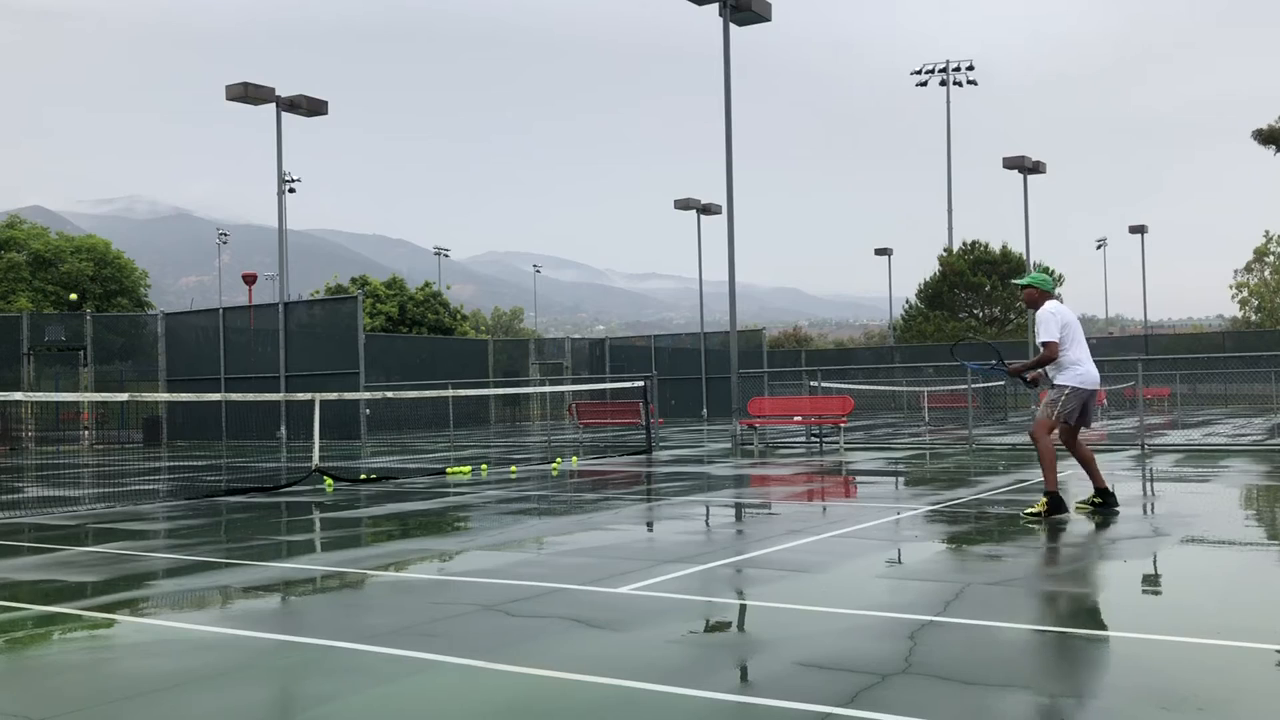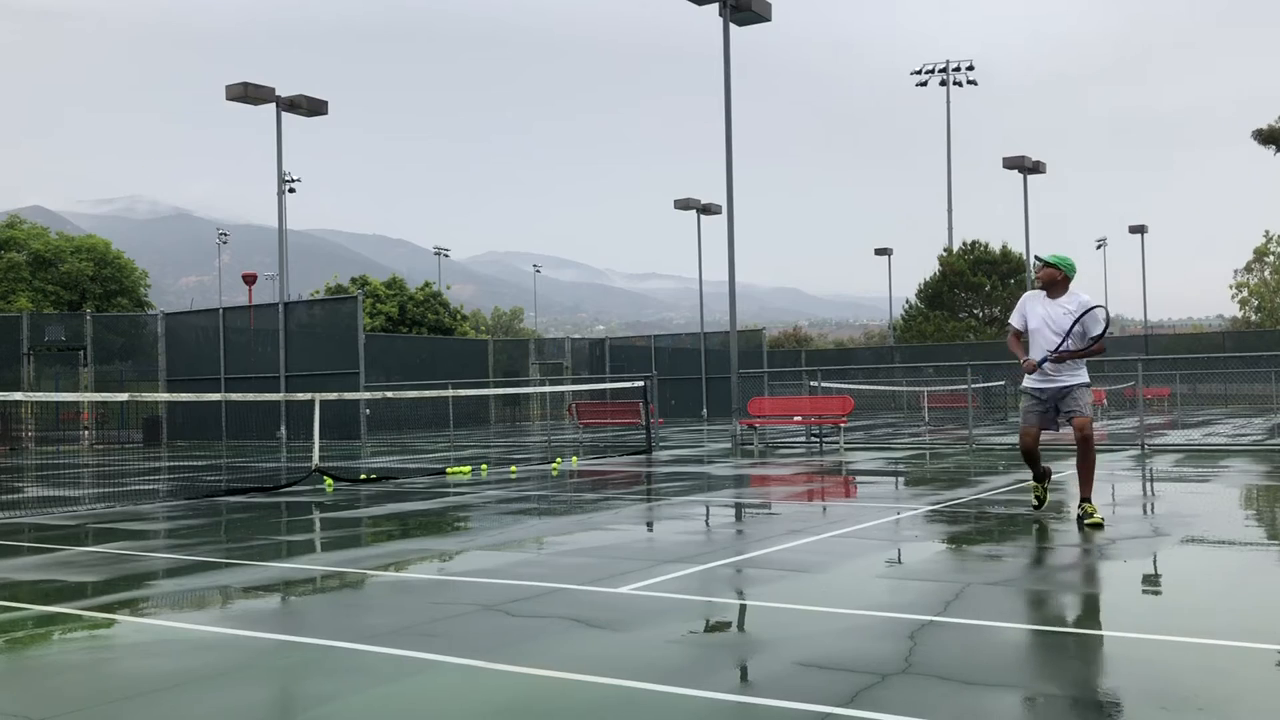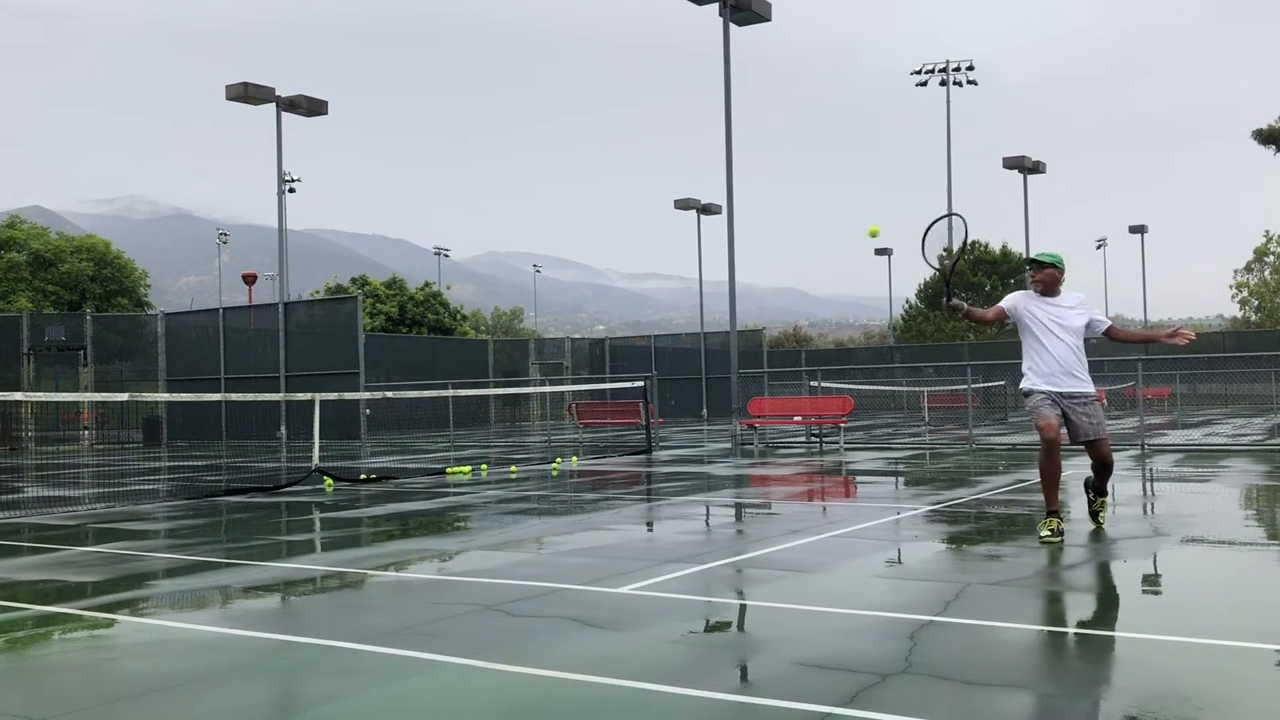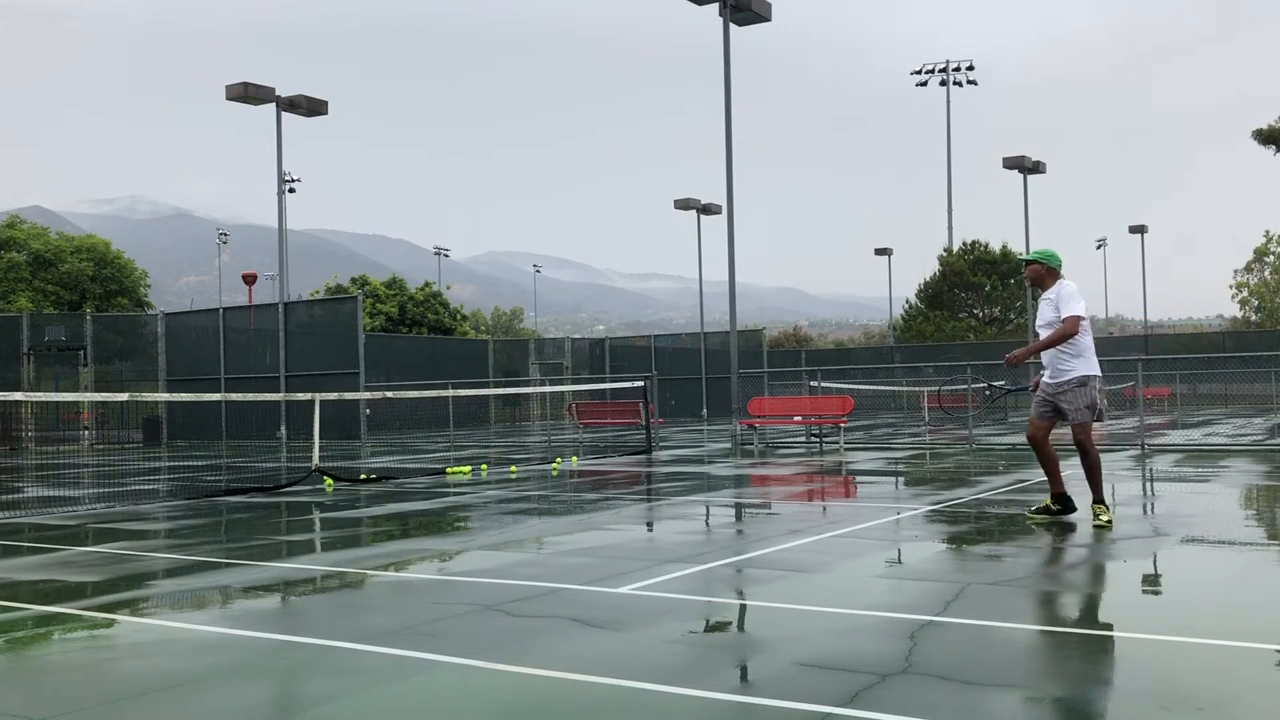
dt=0.7s
person 1, frame 1
left shoulder: (1046, 312)
right shoulder: (1057, 310)
left elbow: (1052, 353)
left wrist: (1022, 368)
right wrist: (1041, 374)
left hip: (1072, 381)
right hip: (1086, 379)
left knee: (1038, 432)
right knee: (1070, 439)
left ankle: (1052, 498)
right ankle: (1103, 495)
person 1, frame 2
left shoulder: (1082, 303)
right shoulder: (1029, 299)
left elbow: (1100, 345)
right elbow: (1013, 337)
left wrist: (1072, 354)
right wrist: (1024, 359)
left hip: (1074, 382)
right hip: (1035, 385)
left knee: (1084, 433)
right knee: (1027, 444)
left ankle: (1085, 504)
right ankle: (1040, 476)
person 1, frame 3
left shoulder: (1080, 303)
right shoulder: (1020, 300)
left elbow: (1116, 332)
right elbow: (988, 317)
left wrist: (1160, 337)
right wrist: (962, 309)
left hip: (1081, 391)
right hip: (1041, 389)
left knee: (1102, 458)
right knee: (1050, 438)
left ankle: (1097, 488)
right ankle: (1052, 517)
person 1, frame 4
left shoulder: (1066, 290)
right shoulder: (1045, 298)
left elbow: (1070, 329)
left wrist: (1028, 351)
right wrist: (1043, 375)
left hip: (1079, 377)
right hip: (1051, 380)
left knee: (1082, 439)
right knee: (1035, 435)
left ankle: (1099, 503)
right ankle: (1059, 499)
